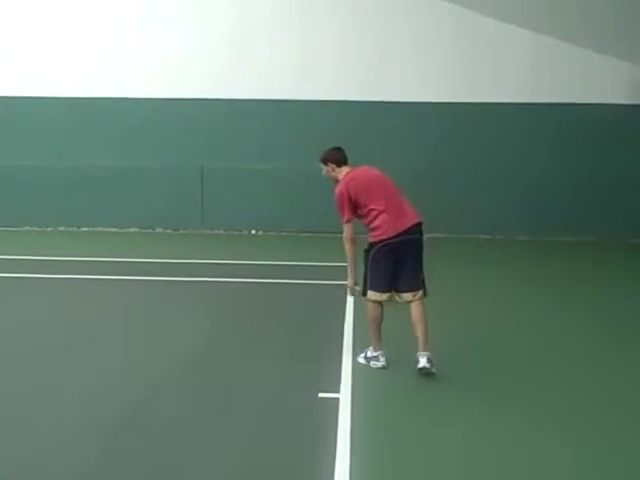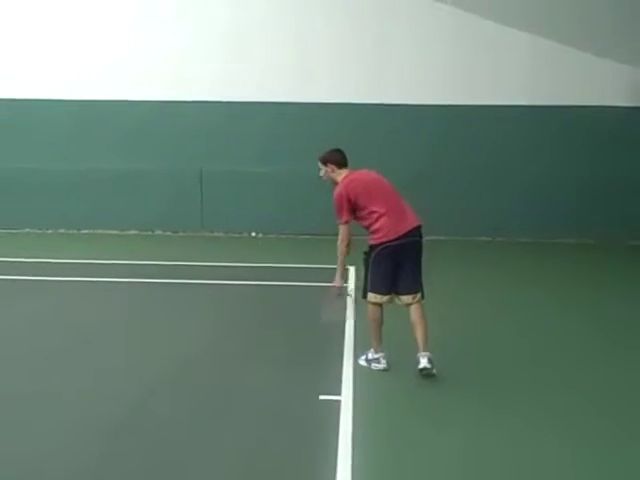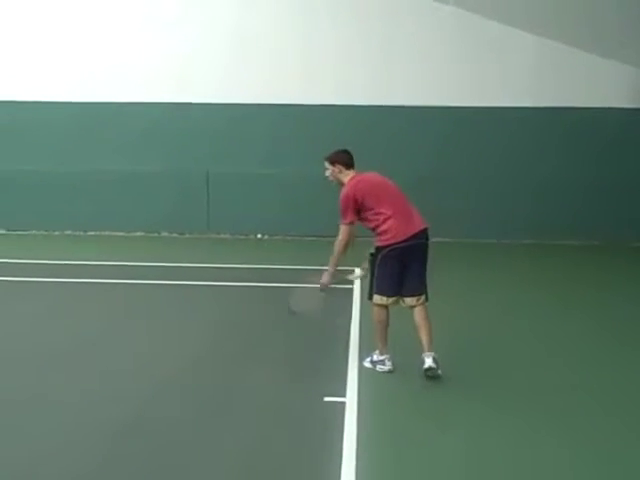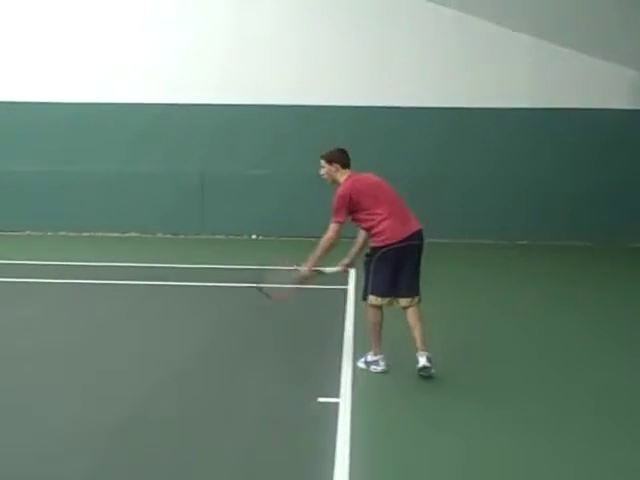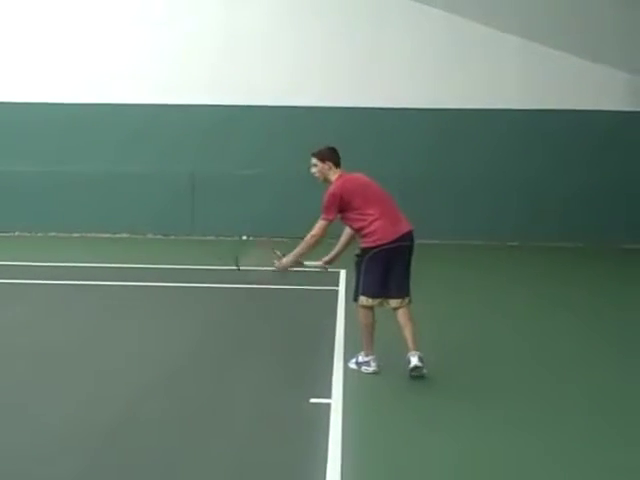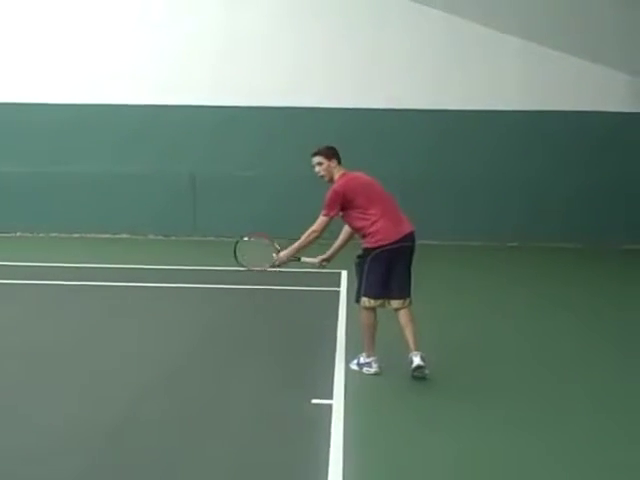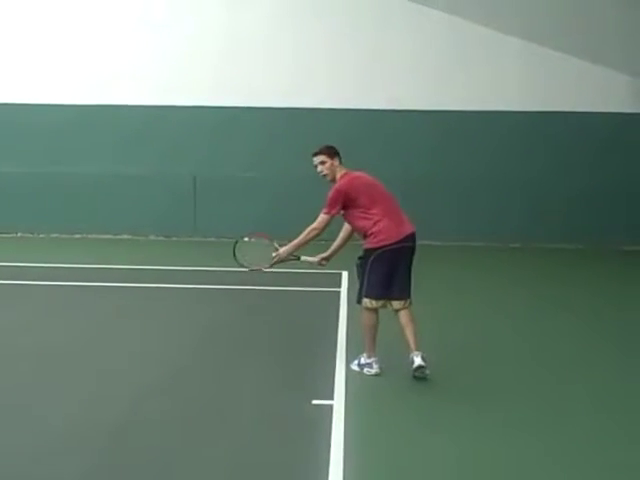
dt=0.1s
person 1, frame 1
left shoulder: (342, 189)
right shoulder: (370, 172)
left elbow: (349, 236)
left wrist: (351, 273)
left hip: (384, 238)
right hip: (412, 230)
left knee: (374, 296)
right knee: (415, 297)
left ankle: (376, 353)
right ankle: (423, 355)
person 1, frame 2
left shoulder: (342, 191)
right shoulder: (368, 175)
left elbow: (344, 238)
left wrist: (340, 273)
left hip: (386, 240)
right hip: (412, 232)
left knee: (374, 298)
right knee: (413, 299)
left ankle: (377, 355)
right ankle: (424, 355)
person 1, frame 3
left shoulder: (348, 192)
right shoulder: (372, 178)
left elbow: (344, 238)
left wrist: (329, 271)
right wrist: (371, 262)
left hip: (392, 242)
right hip: (418, 234)
left knee: (380, 300)
right knee: (417, 301)
left ankle: (382, 356)
right ankle: (428, 355)
person 1, frame 4
left shoulder: (344, 192)
right shoulder: (367, 180)
left elbow: (331, 237)
left wrist: (310, 265)
right wrist: (351, 259)
left hip: (388, 243)
right hip: (413, 235)
left knee: (374, 300)
right knee: (409, 301)
left ankle: (376, 357)
right ankle: (422, 355)
person 1, frame 5
left shoulder: (335, 190)
right shoulder: (356, 180)
left elbow: (317, 234)
left wrist: (291, 258)
right wrist: (332, 256)
left hip: (379, 243)
right hip: (404, 236)
left knee: (365, 301)
right knee: (400, 301)
left ankle: (367, 358)
right ankle: (414, 355)
person 1, frame 6
left shoulder: (339, 188)
right shoulder: (356, 180)
left elbow: (316, 230)
right elbow: (351, 224)
left wrist: (289, 252)
right wrist: (330, 255)
left hip: (381, 244)
right hip: (405, 237)
left knee: (368, 302)
right knee: (401, 302)
left ankle: (369, 359)
right ankle: (415, 355)
person 1, frame 7
left shoulder: (341, 187)
right shoulder: (357, 180)
left elbow: (317, 228)
right elbow: (351, 223)
left wrist: (289, 249)
right wrist: (329, 254)
left hip: (382, 244)
right hip: (405, 238)
left knee: (369, 303)
right knee: (401, 303)
left ankle: (370, 360)
right ankle: (416, 355)
